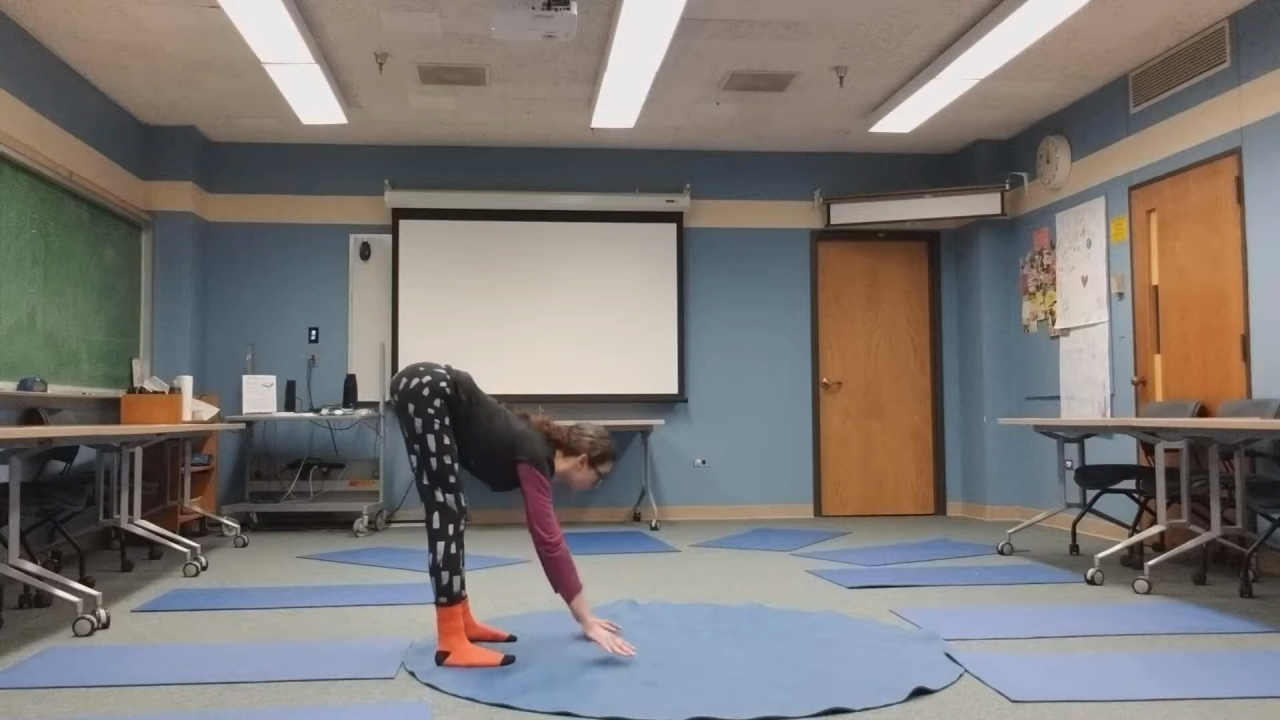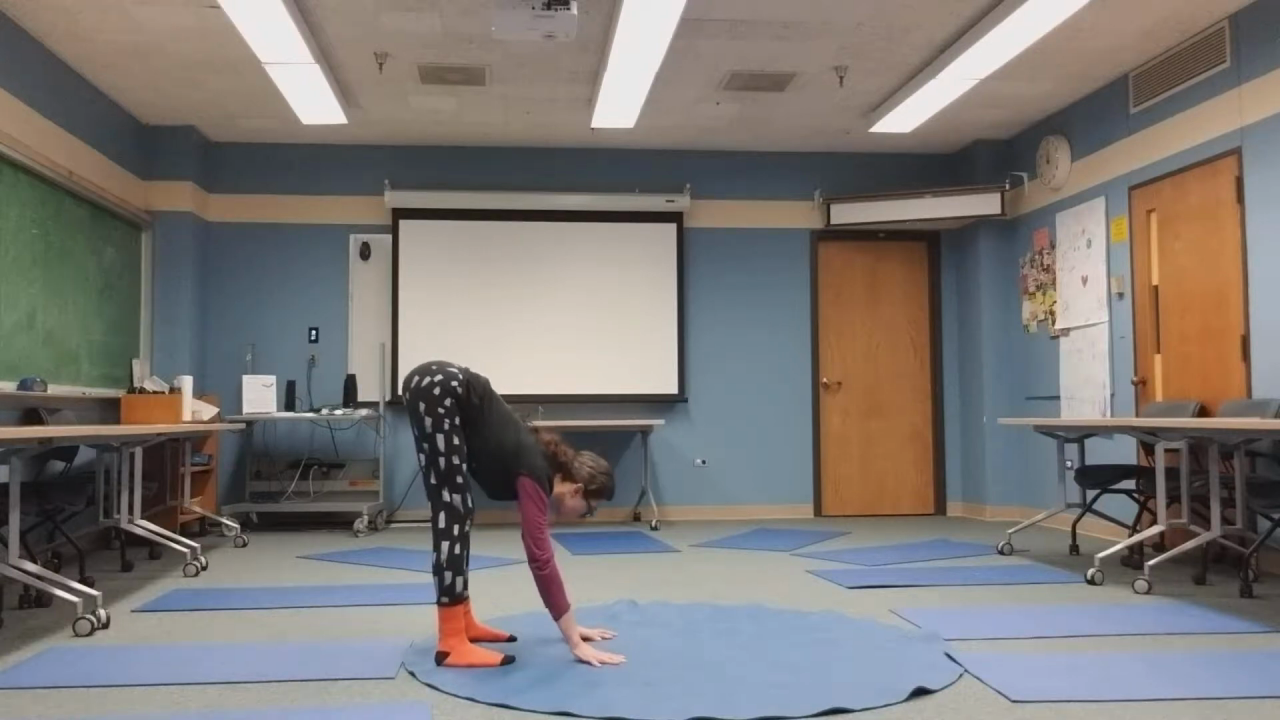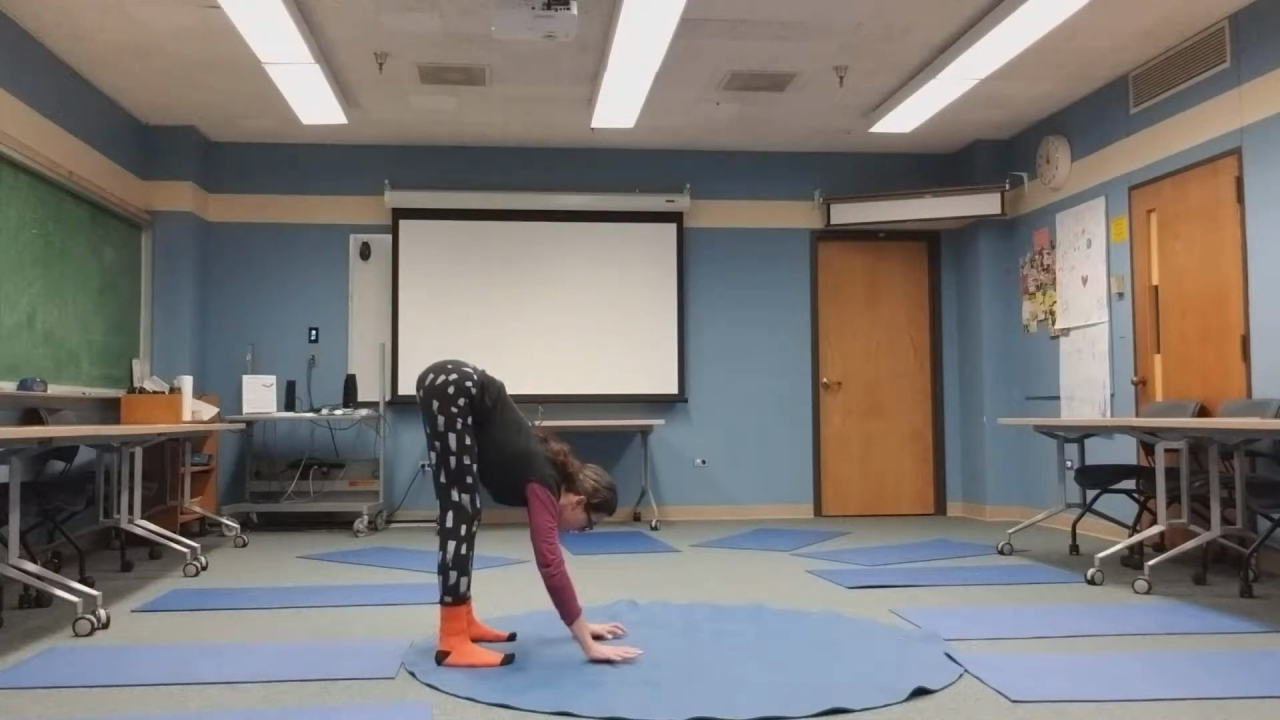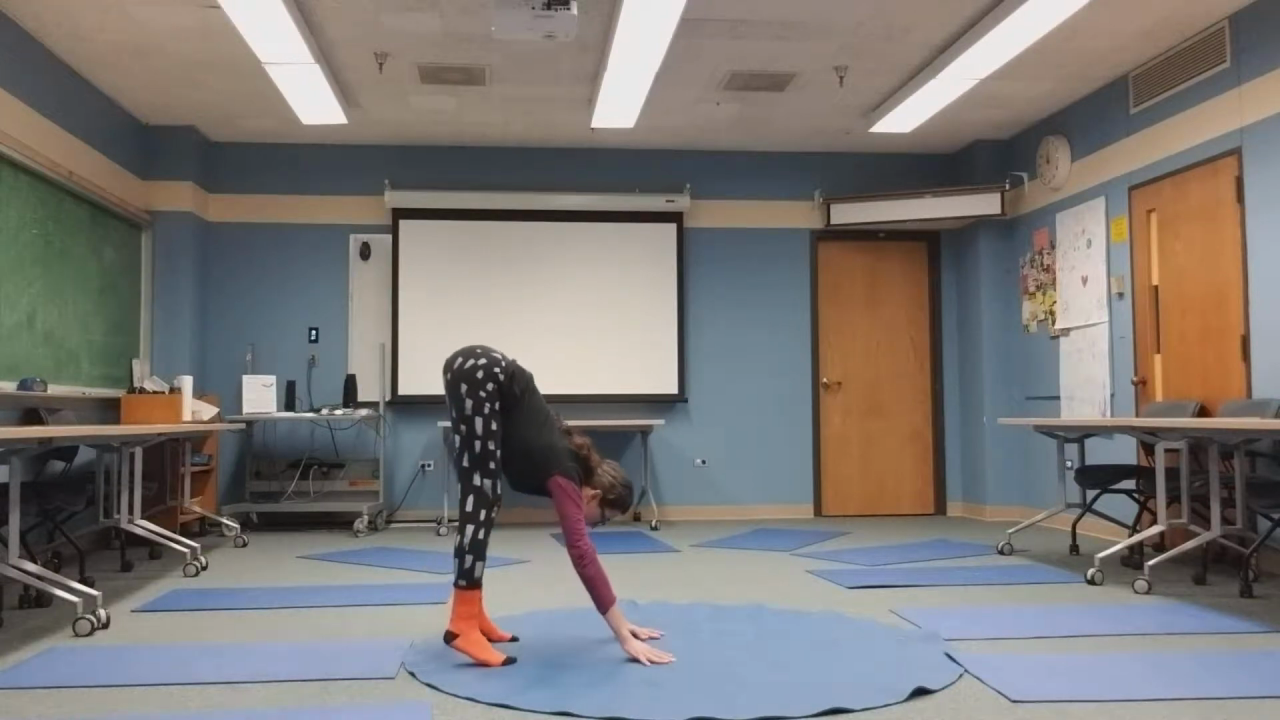
dt=0.4s
person 1, frame 1
left shoulder: (540, 452)
right shoulder: (535, 459)
left elbow: (548, 542)
right elbow: (549, 543)
left wrist: (585, 616)
right wrist: (588, 622)
left hip: (430, 392)
right hip: (424, 391)
left knee: (450, 513)
right knee: (446, 513)
left ankle: (461, 621)
right ankle: (452, 643)
person 1, frame 2
left shoulder: (543, 467)
right shoulder: (535, 474)
left elbow: (540, 556)
right elbow: (541, 559)
left wrist: (572, 629)
right wrist: (575, 643)
left hip: (444, 390)
right hip: (436, 389)
left knee: (457, 512)
right knee: (452, 513)
left ankle: (463, 621)
right ankle: (452, 643)
person 1, frame 3
left shoulder: (552, 473)
right shoulder: (543, 482)
left elbow: (550, 561)
right elbow: (551, 563)
left wrist: (581, 625)
right wrist: (588, 645)
left hip: (457, 388)
right hip: (451, 388)
left knee: (464, 512)
right knee: (460, 513)
left ankle: (463, 620)
right ankle: (453, 642)
person 1, frame 4
left shoulder: (570, 467)
right shoulder: (564, 474)
left elbow: (580, 552)
right elbow: (582, 554)
left wrist: (623, 625)
right wrist: (625, 638)
left hip: (486, 376)
right hip: (479, 373)
left knee: (482, 500)
right knee: (482, 500)
left ankle: (472, 614)
right ankle: (463, 624)
